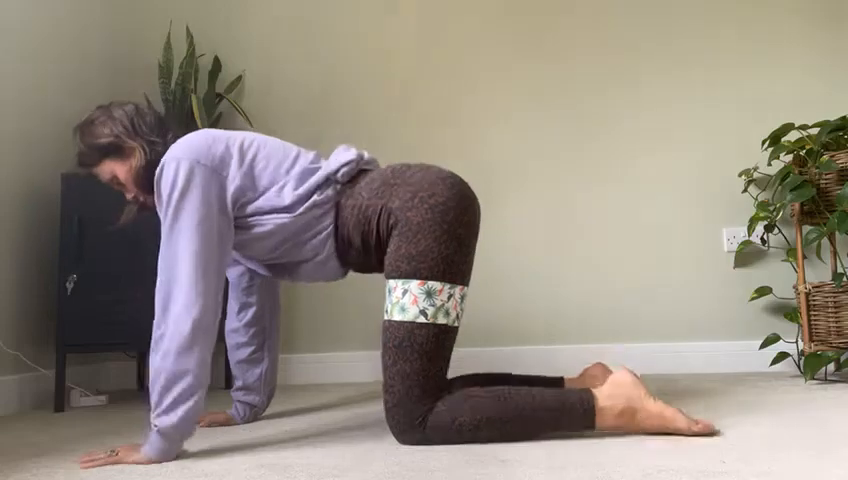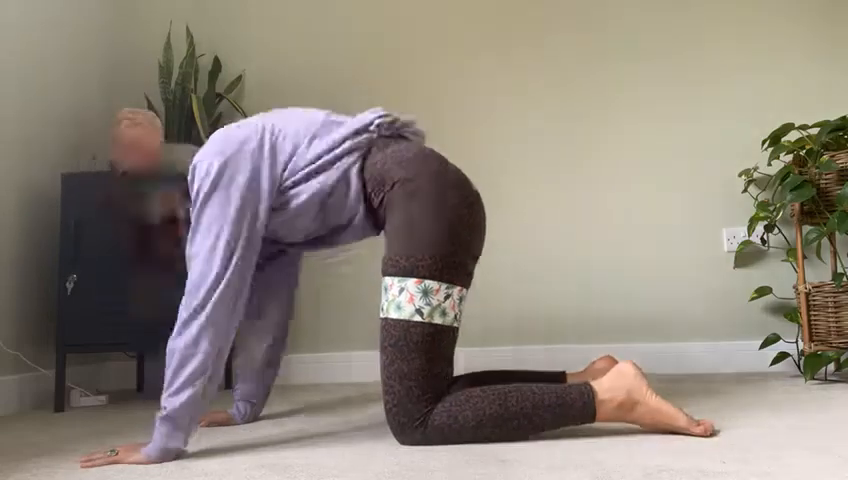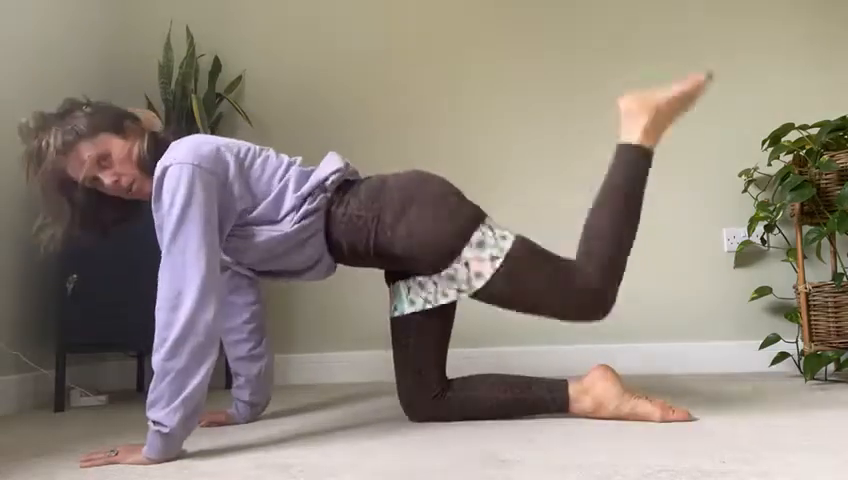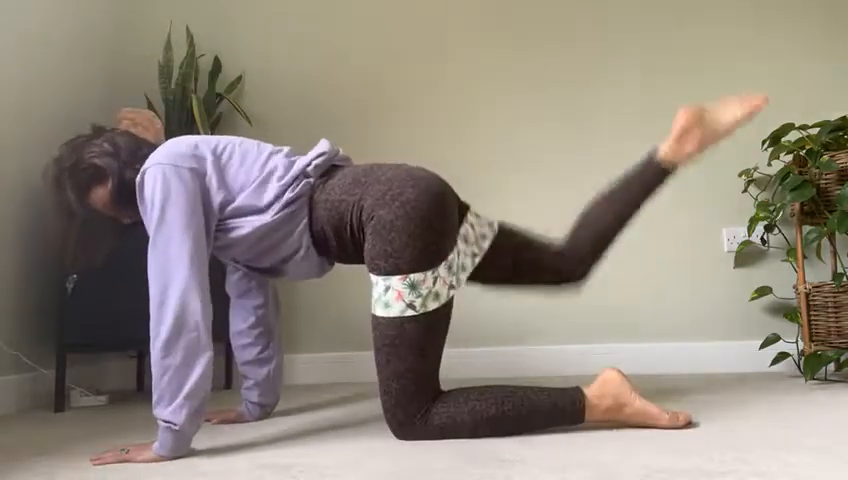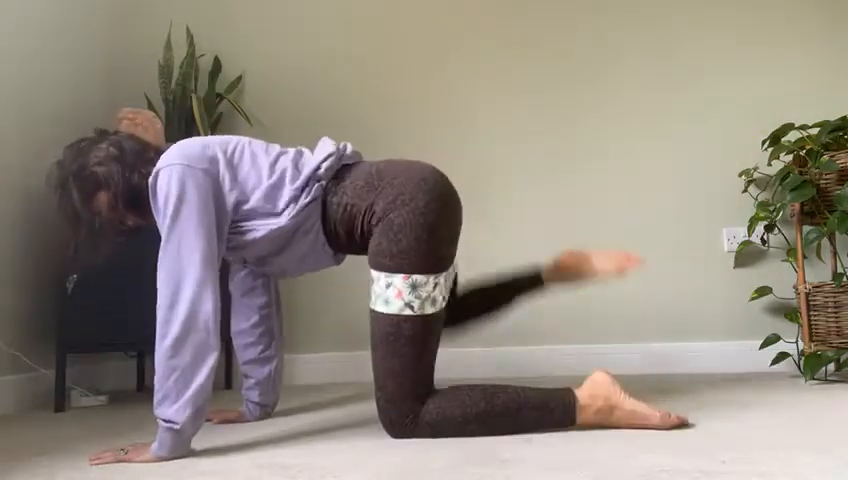
dt=1s
person 1, frame 1
left shoulder: (186, 162)
right shoulder: (214, 171)
left elbow: (185, 306)
right elbow: (249, 284)
left wrist: (161, 440)
right wrist: (247, 402)
left hip: (422, 210)
right hip: (423, 214)
left knee: (413, 419)
right knee: (419, 394)
left ankle: (610, 404)
right ankle: (586, 383)
person 1, frame 2
left shoulder: (221, 161)
right shoulder: (246, 159)
left elbow: (210, 294)
right elbow: (267, 278)
left wrist: (166, 437)
right wrist: (246, 403)
left hip: (425, 193)
right hip: (429, 202)
left knee: (414, 419)
right knee: (423, 390)
left ankle: (611, 397)
right ankle: (587, 377)
person 1, frame 3
left shoulder: (183, 167)
right shoulder: (182, 181)
left elbow: (188, 310)
right elbow: (231, 289)
left wrist: (160, 438)
right wrist: (244, 403)
left hip: (409, 216)
right hip: (399, 245)
left knee: (590, 292)
right knee: (424, 402)
left ankle: (638, 130)
right ankle: (585, 393)
person 1, frame 4
left shoulder: (164, 171)
right shoulder: (201, 177)
left elbow: (179, 306)
right elbow: (249, 284)
left wrist: (170, 436)
right wrist: (257, 400)
left hip: (393, 210)
right hip: (407, 202)
left knee: (411, 416)
right knee: (564, 268)
left ankle: (600, 399)
right ankle: (673, 151)
person 1, frame 5
left shoulder: (177, 173)
right shoulder: (205, 176)
left elbow: (187, 305)
right elbow: (251, 282)
left wrist: (170, 436)
right wrist: (259, 399)
left hip: (402, 206)
right hip: (410, 197)
left knee: (404, 415)
right knee: (452, 316)
left ankle: (591, 402)
right ankle: (561, 267)
